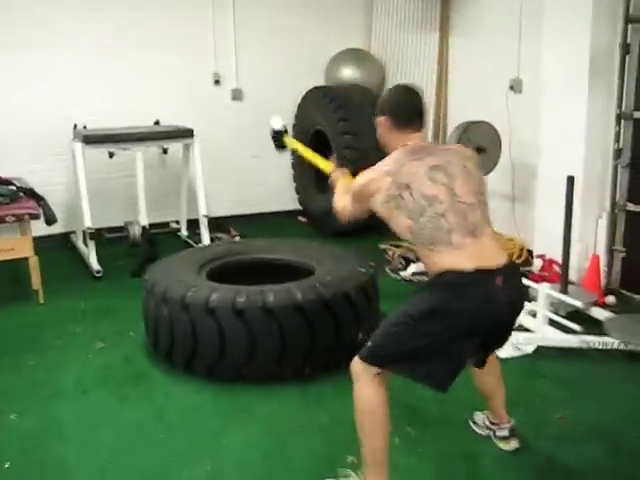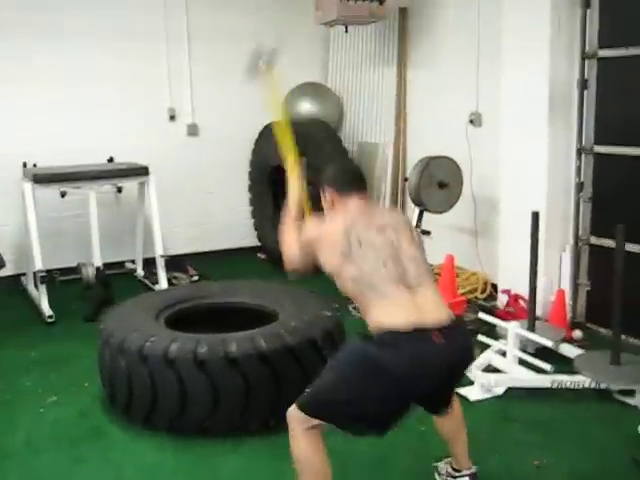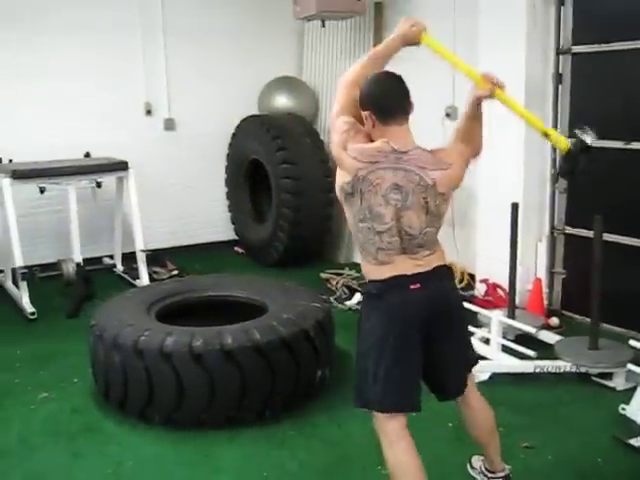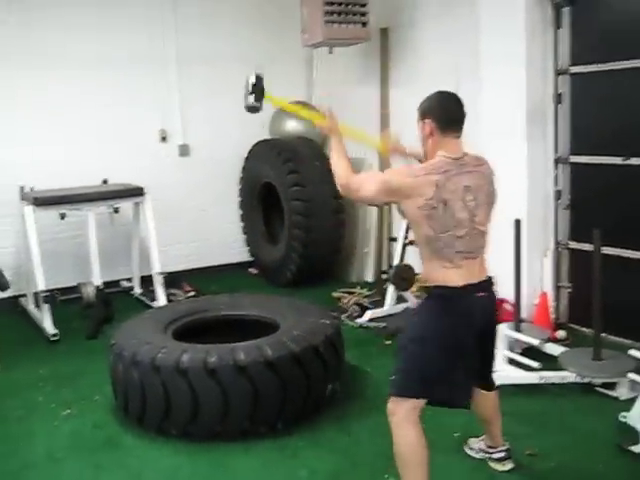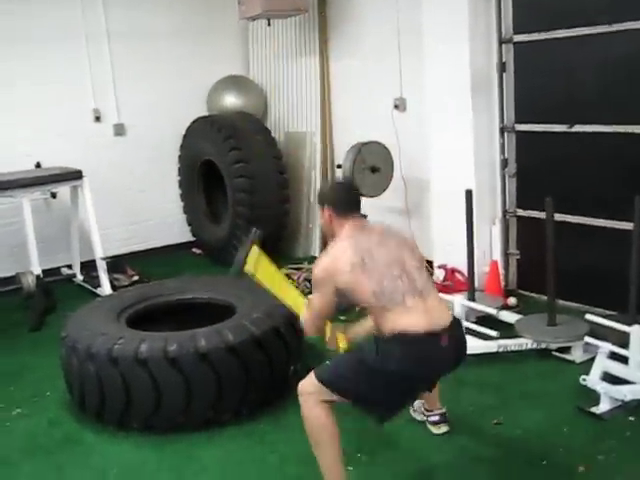
dt=1s
person 1, frame 1
left shoulder: (375, 179)
right shoulder: (462, 154)
left elbow: (345, 213)
left wrist: (340, 184)
left hip: (454, 292)
right hip: (506, 285)
left knee: (365, 369)
right knee: (478, 345)
right ankle: (501, 425)
person 1, frame 2
left shoulder: (322, 231)
right shoulder: (398, 219)
left elbow: (291, 257)
left wrist: (293, 200)
left hip: (398, 349)
right hip: (454, 342)
left knee: (301, 421)
right knee: (439, 394)
person 1, frame 3
left shoulder: (352, 159)
right shoulder: (445, 168)
left elbow: (346, 92)
right elbow: (471, 143)
left wrist: (392, 42)
right wrist: (477, 101)
left hip: (390, 300)
right hip: (440, 288)
left knee: (390, 422)
right knee: (465, 389)
person 1, frame 4
left shoulder: (412, 179)
right shoulder: (482, 169)
left elbow: (347, 185)
left wrist: (334, 137)
right wrist: (404, 152)
left hip: (444, 304)
right hip: (483, 295)
left knee: (402, 410)
right knee: (479, 380)
right ankle: (496, 448)
person 1, frame 5
left shoulder: (332, 261)
right shoulder: (396, 238)
left elbow: (312, 327)
right wrist: (351, 334)
left hip: (411, 351)
right hip: (453, 338)
left knee: (312, 393)
right ankle: (434, 412)
